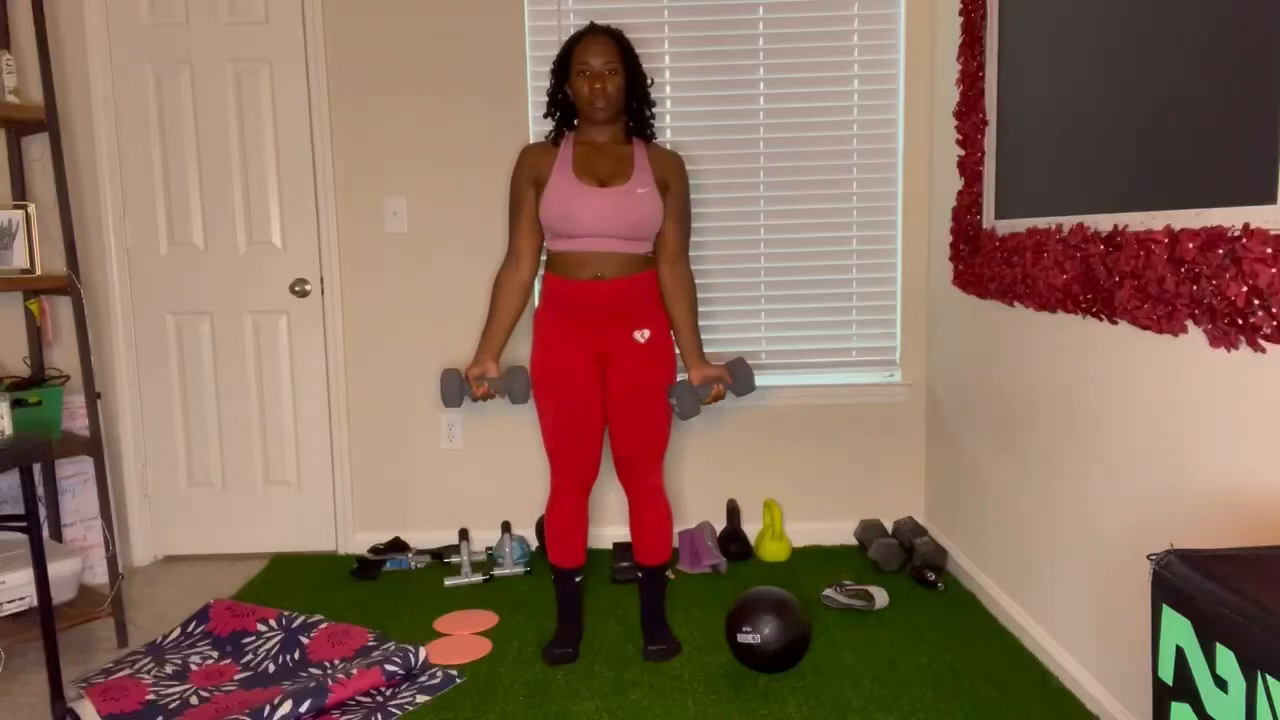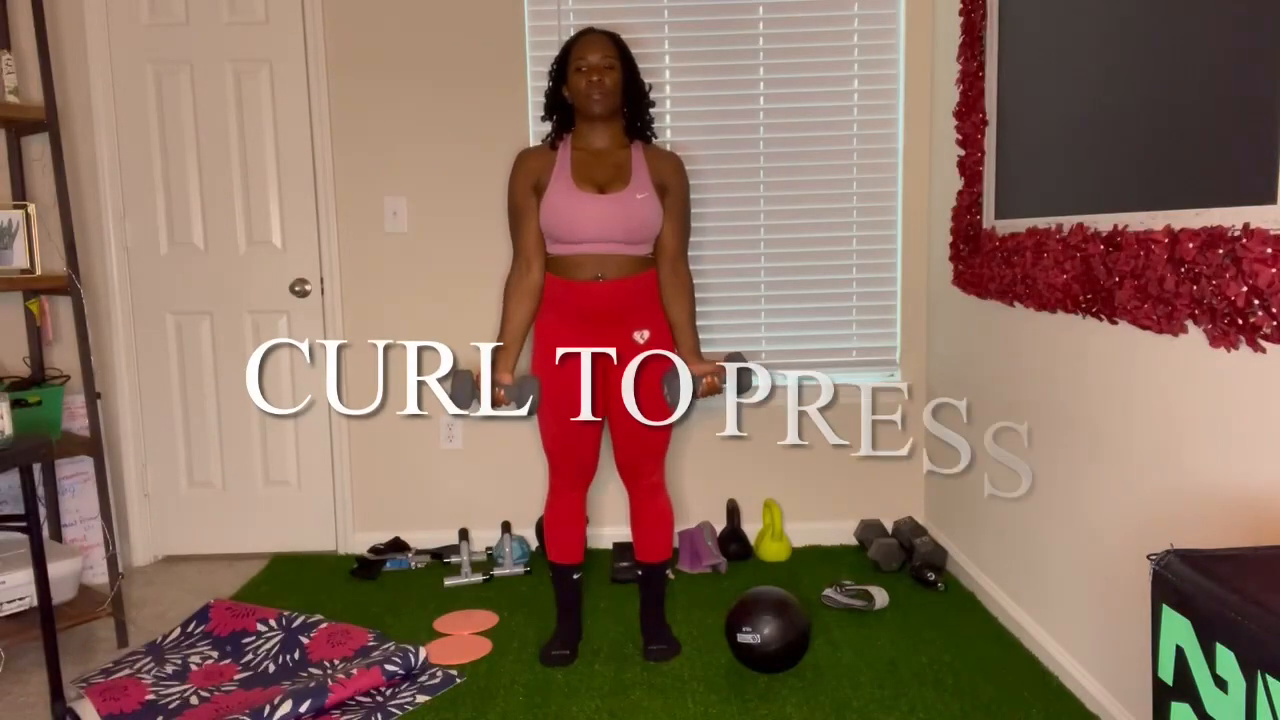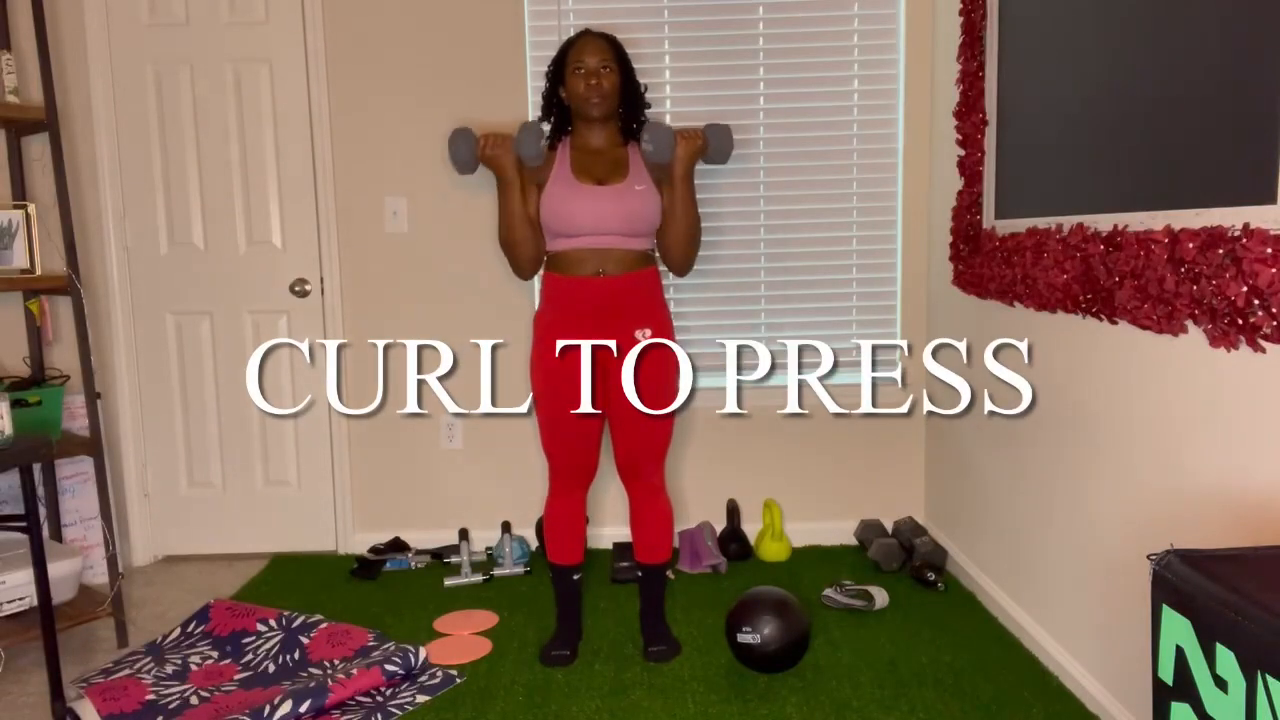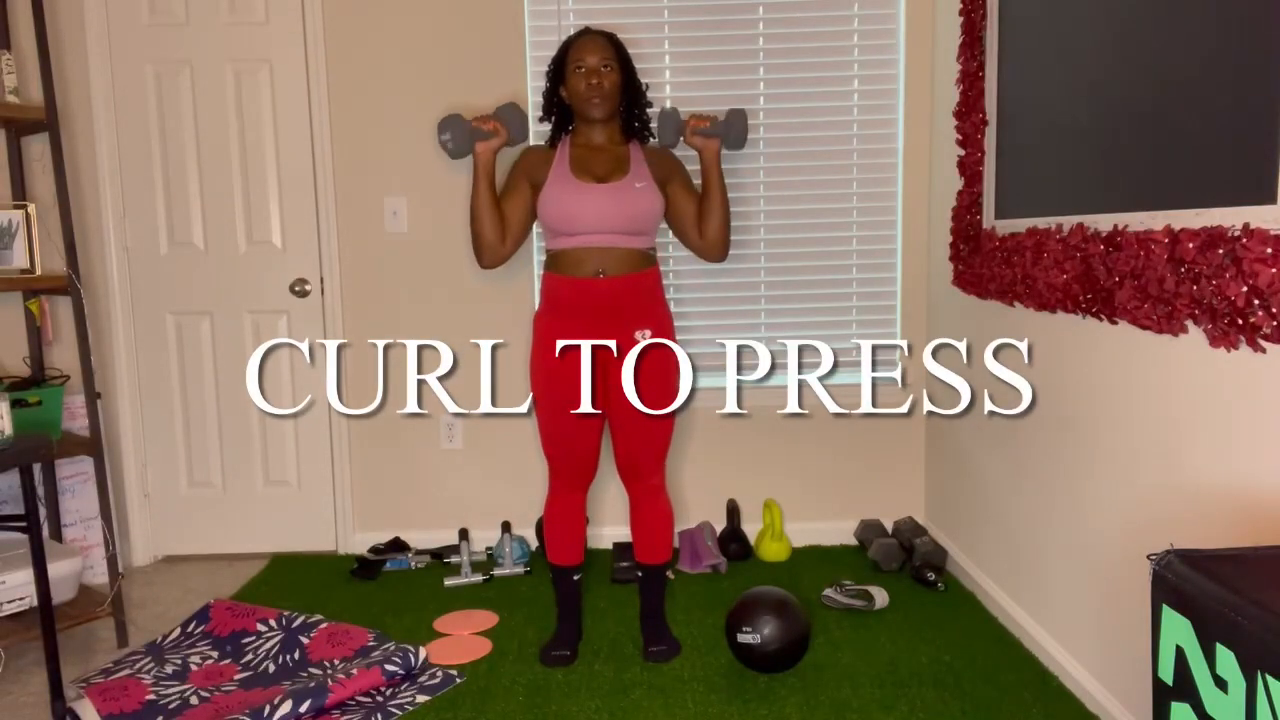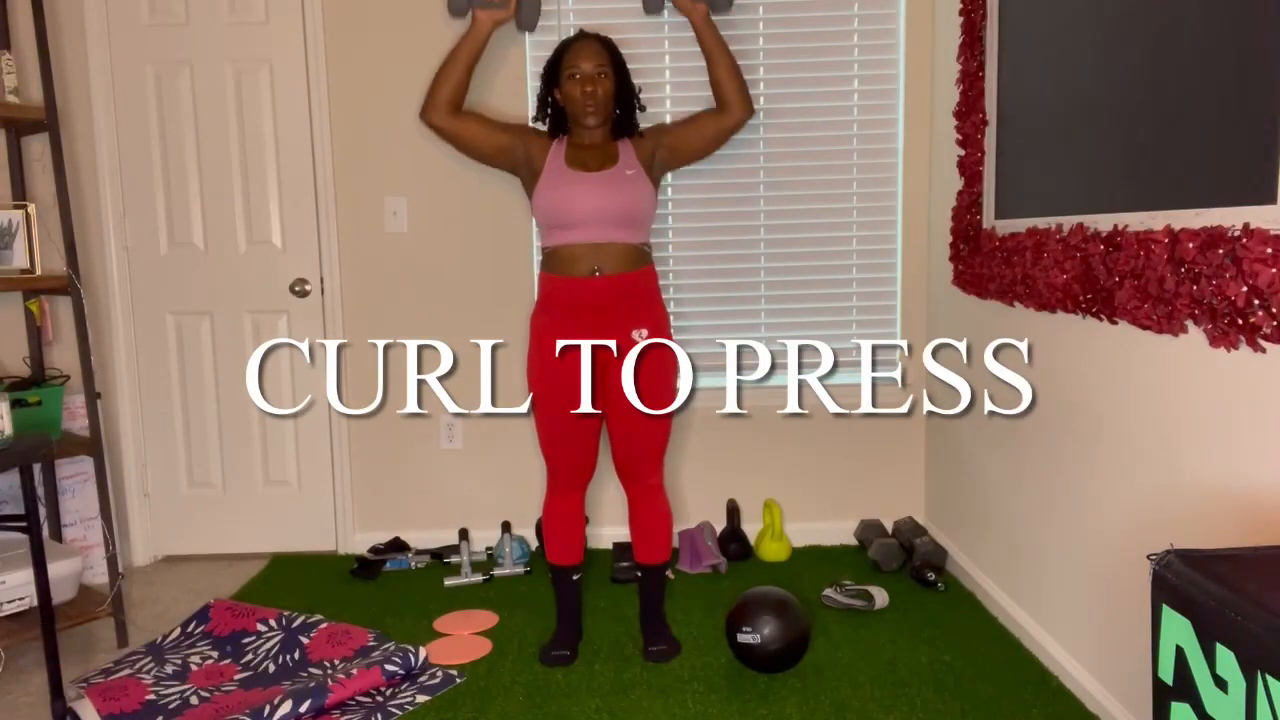
dt=0.7s
person 1, frame 1
left shoulder: (662, 165)
right shoulder: (537, 163)
left elbow: (673, 265)
right elbow: (519, 263)
left wrist: (695, 357)
right wrist: (489, 352)
left hip: (640, 328)
right hip: (564, 328)
left knee: (643, 476)
right knee: (570, 478)
left ankle: (654, 616)
right ankle: (569, 620)
person 1, frame 2
left shoulder: (662, 167)
right shoulder: (534, 166)
left elbow: (673, 266)
right elbow: (526, 268)
left wrist: (691, 355)
right wrist: (505, 358)
left hip: (641, 330)
right hip: (563, 331)
left knee: (646, 476)
right knee: (567, 478)
left ankle: (654, 616)
right ankle: (567, 620)
person 1, frame 3
left shoulder: (655, 162)
right shoulder: (538, 163)
left elbow: (681, 259)
right elbow: (523, 262)
left wrist: (683, 173)
right wrist: (506, 177)
left hip: (642, 326)
right hip: (564, 330)
left knee: (645, 476)
right knee: (569, 478)
left ankle: (654, 615)
right ankle: (568, 619)
person 1, frame 4
left shoulder: (657, 161)
right shoulder: (537, 163)
left elbow: (712, 244)
right elbow: (491, 250)
left wrist: (711, 158)
right wrist: (482, 161)
left hip: (641, 327)
right hip: (564, 330)
left knee: (645, 477)
right knee: (567, 480)
left ankle: (654, 615)
right ankle: (568, 619)
person 1, frame 5
left shoulder: (648, 152)
right shoulder: (532, 154)
left elbow: (735, 107)
right elbow: (440, 110)
left hip: (638, 323)
right hip: (561, 326)
left knee: (644, 477)
right knee: (565, 479)
left ankle: (654, 616)
right ankle: (567, 619)
